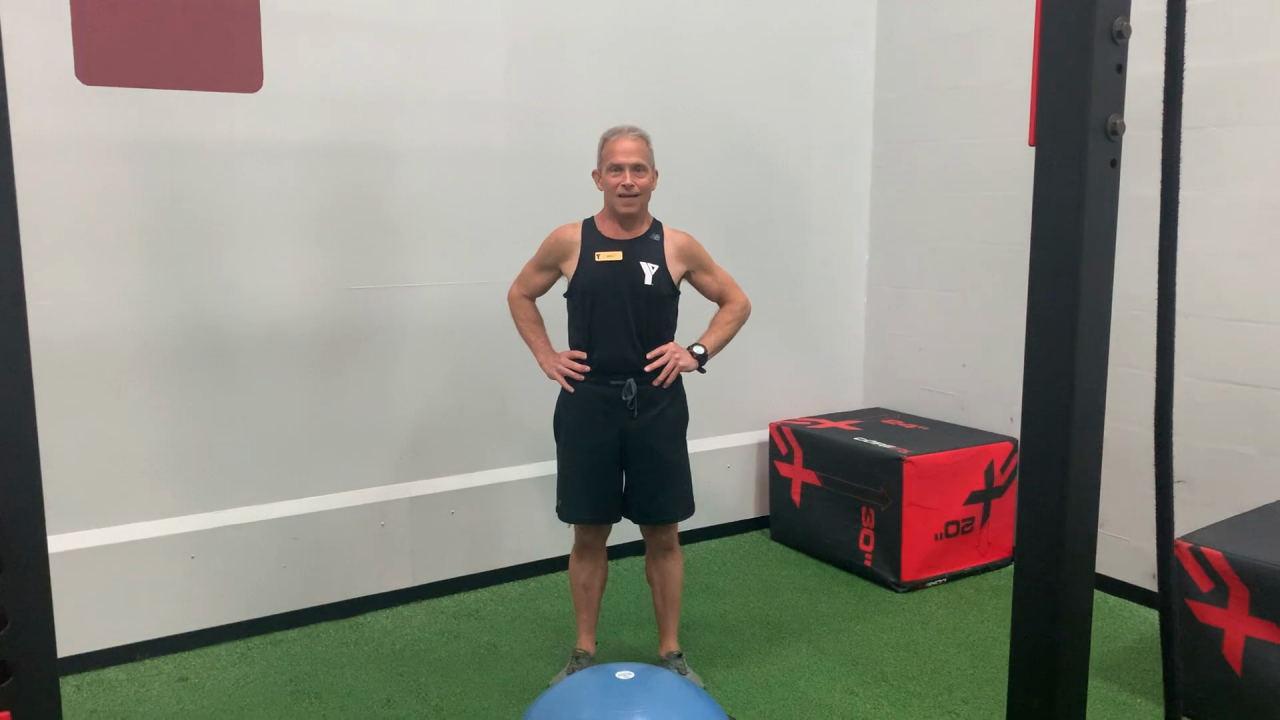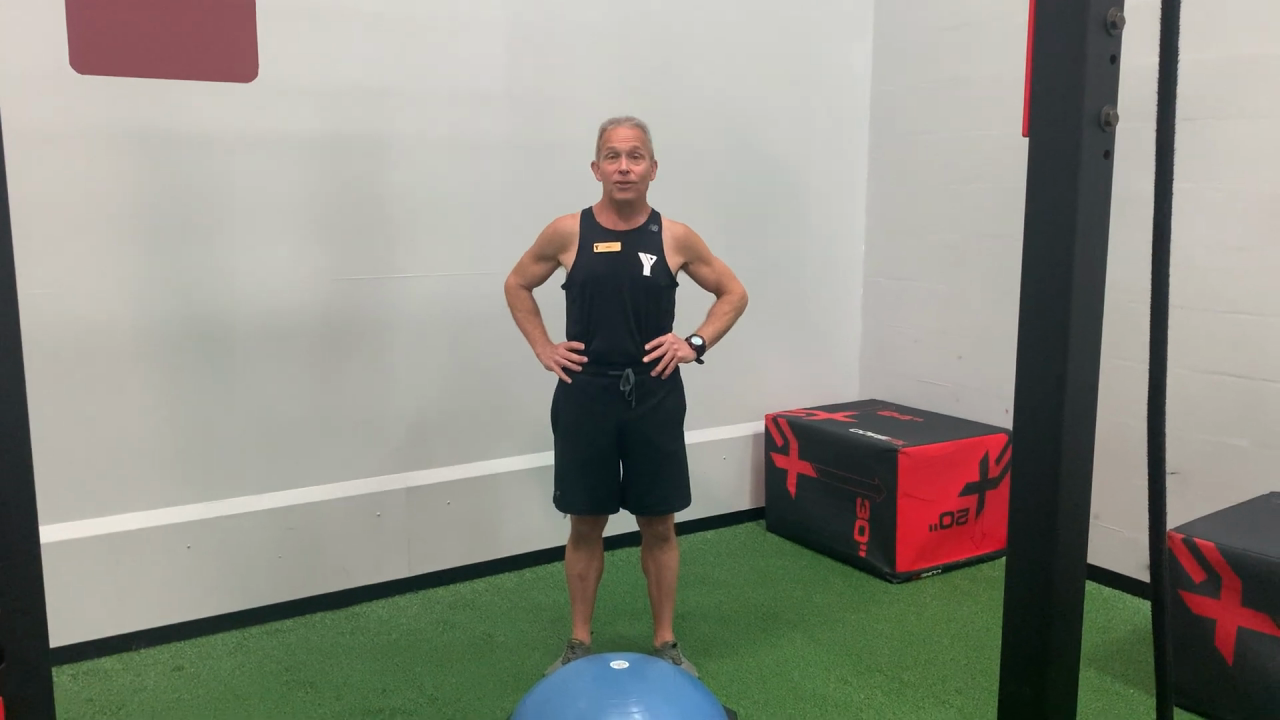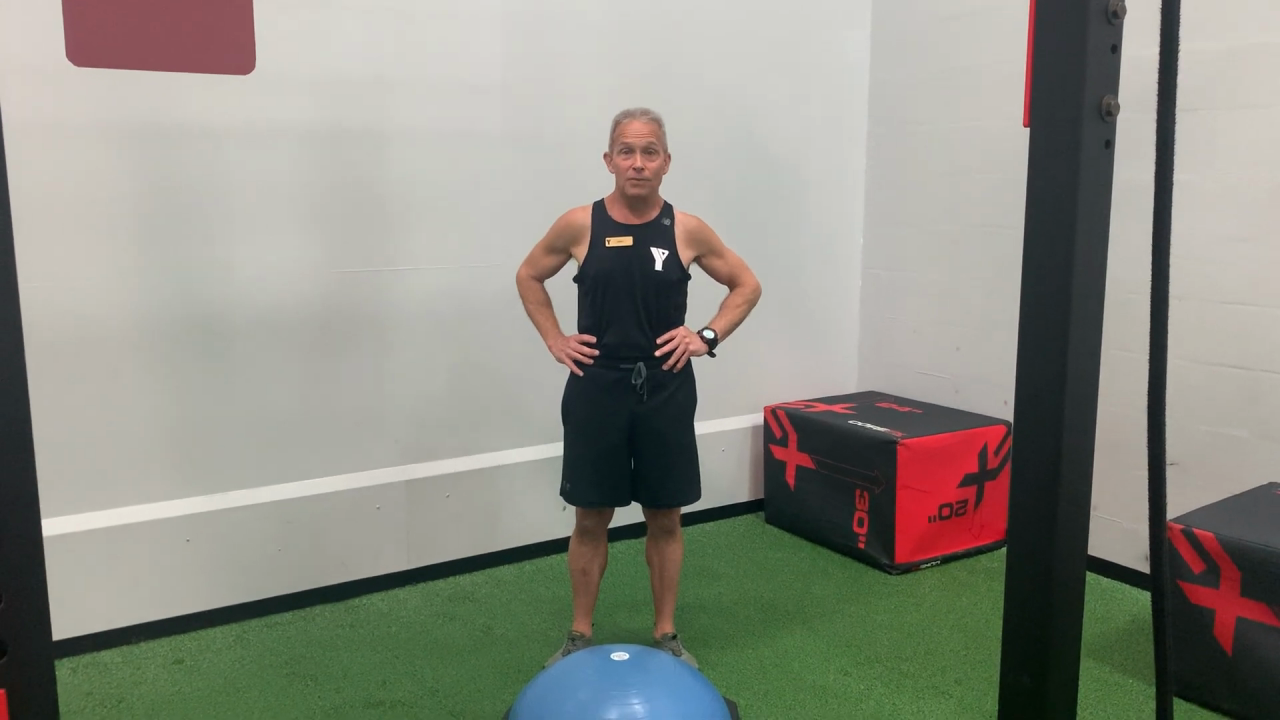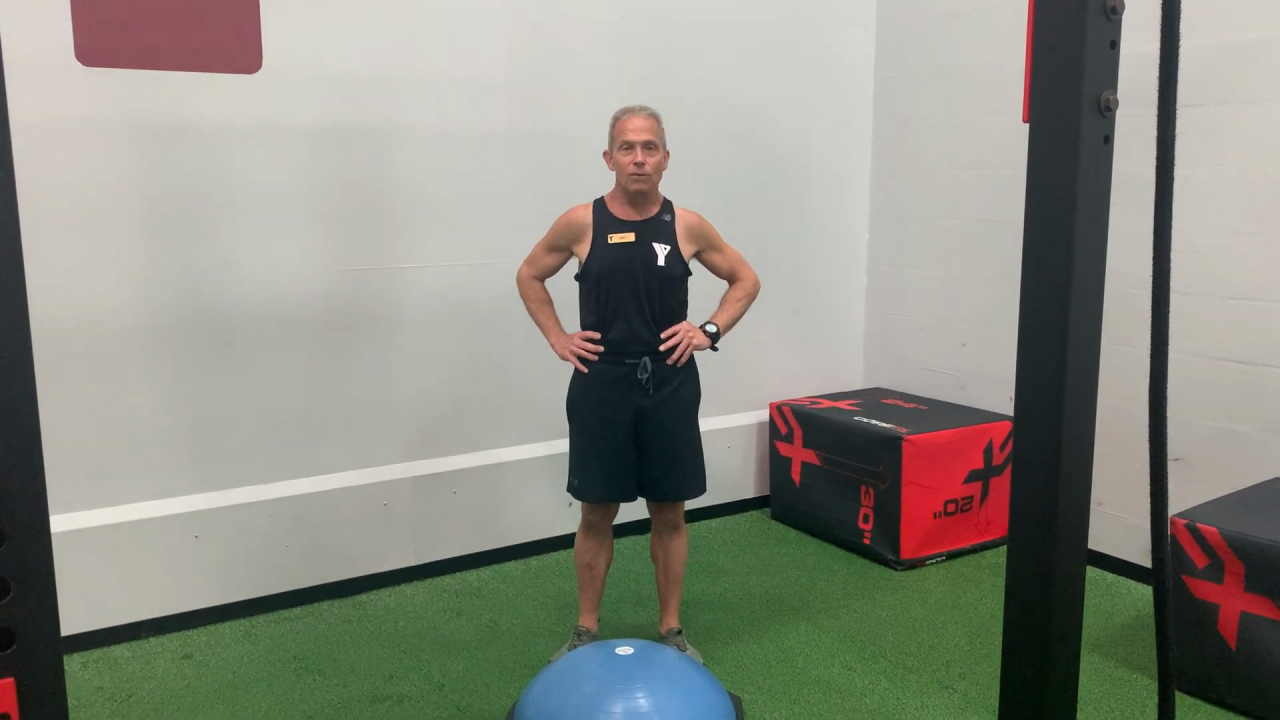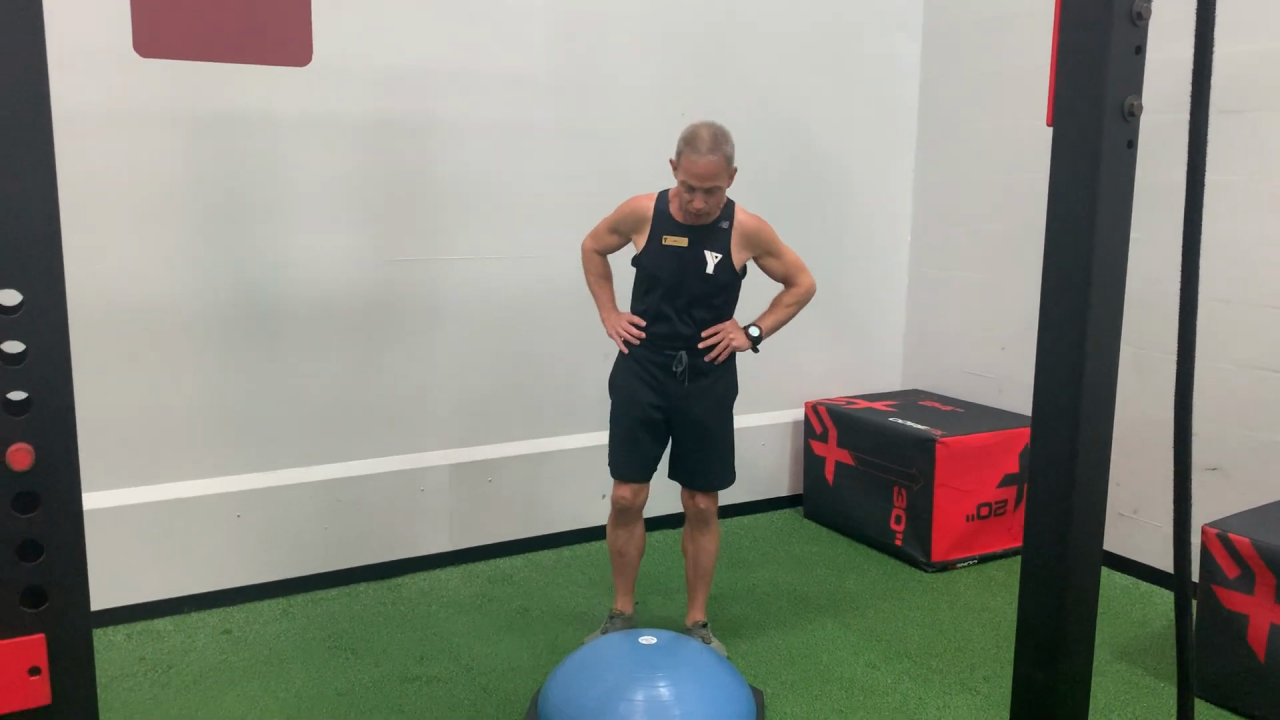
dt=1s
person 1, frame 1
left shoulder: (677, 246)
right shoulder: (569, 241)
left elbow: (736, 302)
right elbow: (520, 294)
left wrist: (698, 353)
right wrist: (545, 356)
left hip: (657, 405)
right hip: (588, 405)
left knee: (663, 534)
right knee: (589, 535)
left ankle: (670, 652)
right ankle: (584, 652)
person 1, frame 2
left shoulder: (675, 237)
right shoulder: (567, 232)
left elbow: (733, 293)
right elbow: (517, 284)
left wrist: (696, 343)
right wrist: (543, 347)
left hip: (654, 395)
right hip: (586, 395)
left knee: (658, 525)
right knee: (586, 525)
left ankle: (665, 642)
right ankle: (579, 643)
person 1, frame 3
left shoulder: (687, 230)
right shoulder: (578, 225)
left elbow: (747, 285)
right elbow: (529, 276)
left wrist: (708, 337)
right wrist: (554, 339)
left hip: (666, 389)
right hip: (596, 388)
left knee: (665, 518)
right knee: (591, 519)
left ankle: (666, 635)
right ankle: (580, 635)
person 1, frame 4
left shoulder: (687, 225)
right shoulder: (581, 222)
left elbow: (746, 279)
right elbow: (529, 275)
left wrist: (710, 331)
right wrist: (557, 338)
left hip: (670, 385)
right hip: (601, 385)
left knee: (670, 514)
right knee: (597, 514)
left ankle: (671, 630)
right ankle: (586, 630)
person 1, frame 5
left shoulder: (747, 230)
right shoulder: (641, 212)
left elbow: (802, 283)
right elbow: (592, 247)
left wrist: (753, 333)
right wrist: (609, 315)
left hip: (707, 377)
right hip: (642, 370)
left knee: (701, 504)
right knee: (626, 498)
left ankle: (696, 622)
right ankle: (621, 611)
